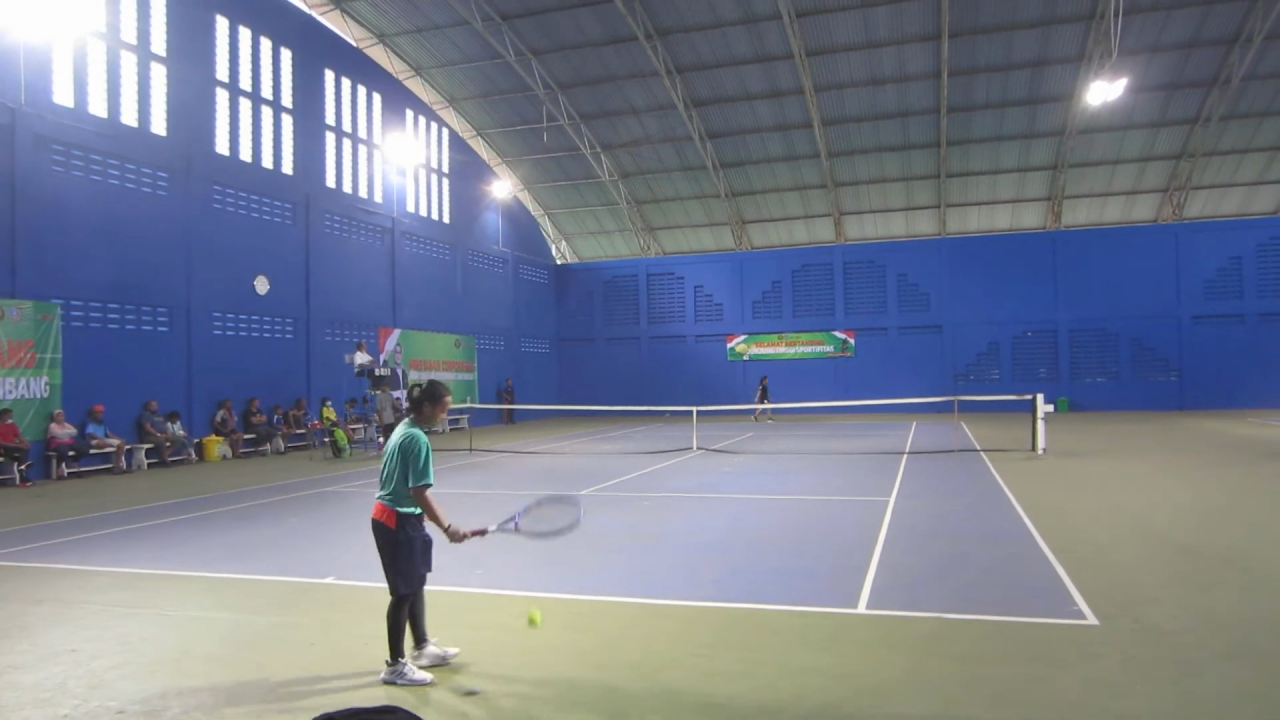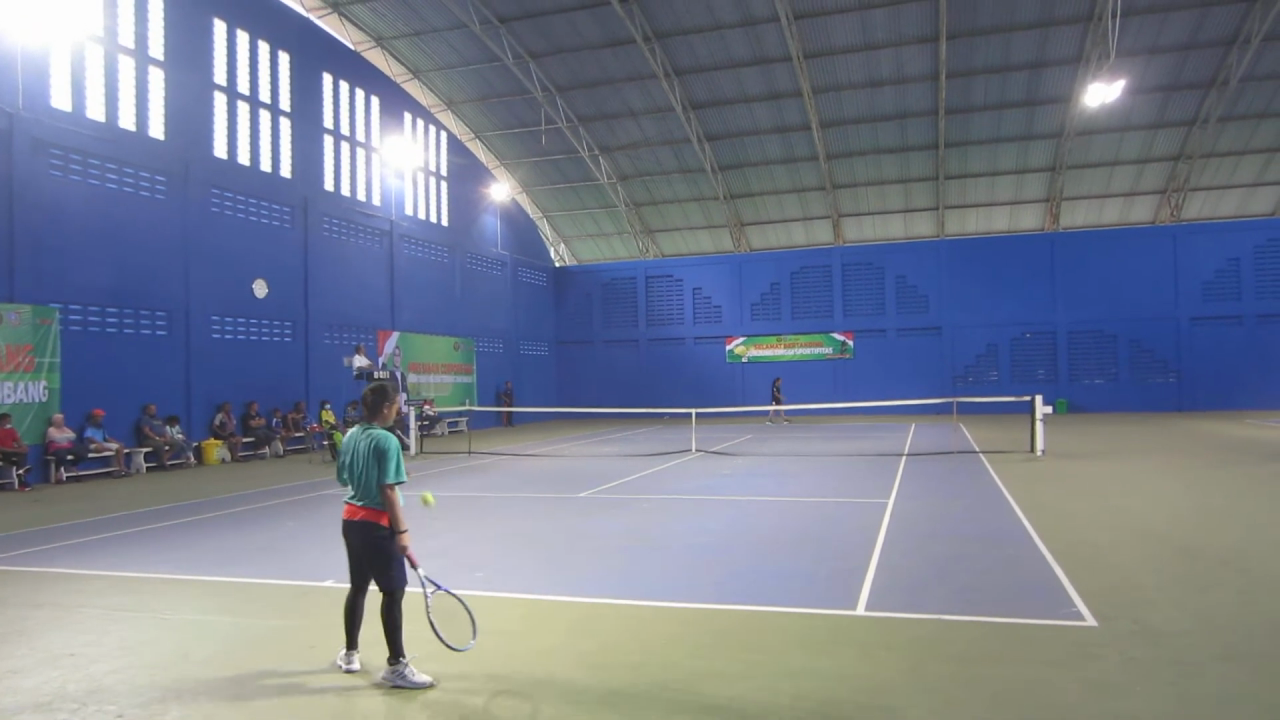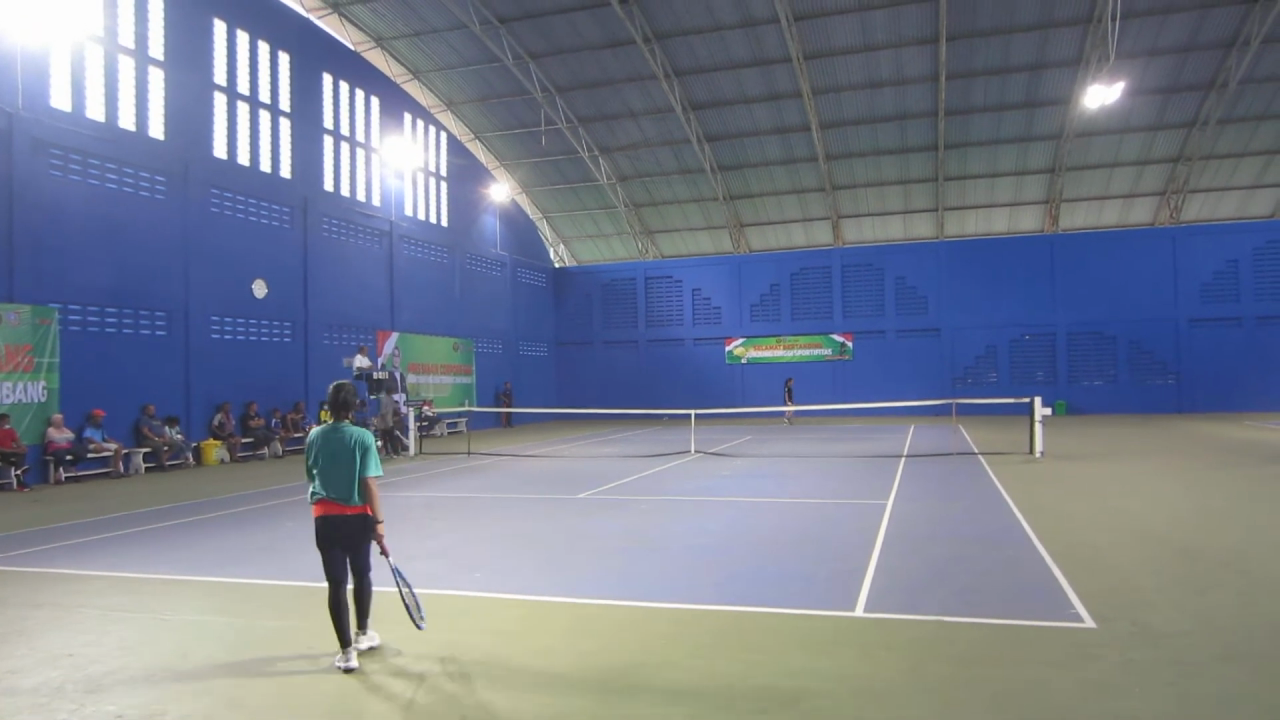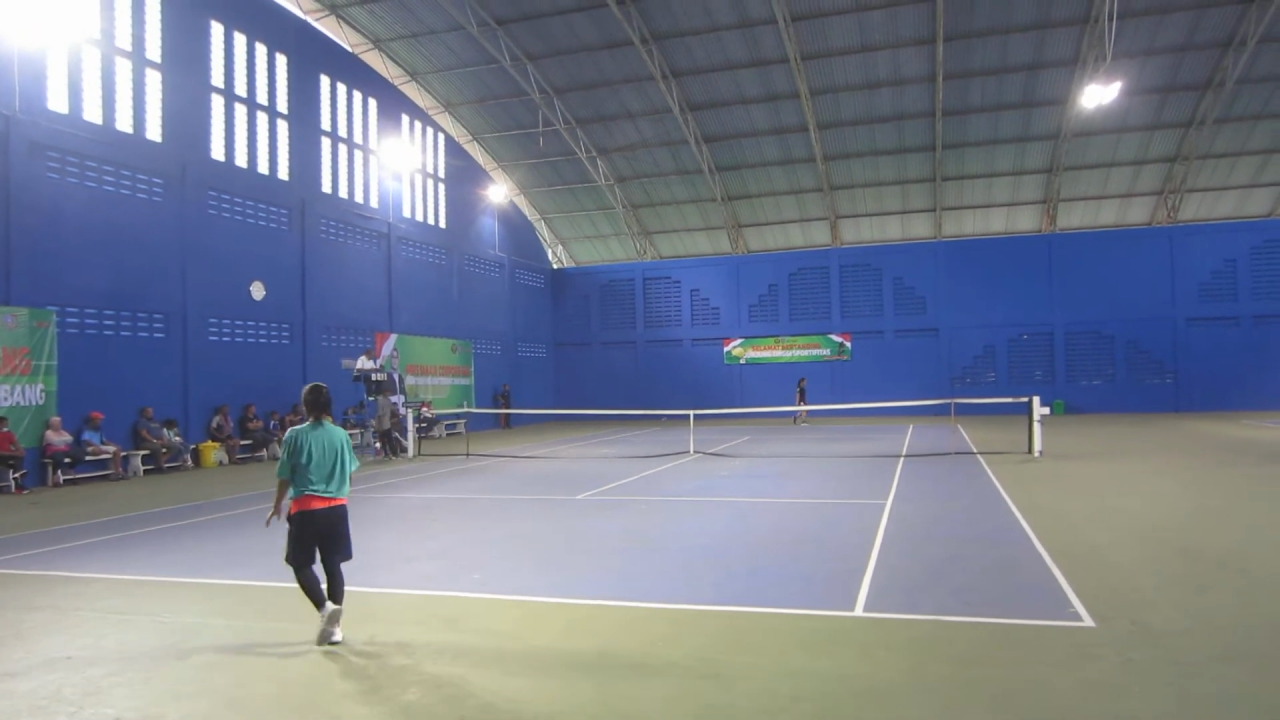
dt=0.4s
person 1, frame 1
left shoulder: (404, 430)
right shoulder: (417, 439)
right elbow: (419, 493)
left wrist: (425, 513)
right wrist: (447, 527)
left hip: (402, 517)
right hip: (398, 522)
left knee: (415, 584)
right knee: (404, 592)
left ankle: (422, 647)
right ankle: (395, 665)
person 1, frame 2
left shoulder: (351, 436)
right shoulder: (385, 440)
right elbow: (388, 490)
right wrist: (402, 531)
left hip: (351, 518)
right hip: (375, 521)
left knee: (358, 586)
right knee: (393, 591)
left ankle: (350, 653)
right ankle: (396, 665)
person 1, frame 3
left shoulder: (315, 436)
right shoulder: (363, 437)
left elbow: (311, 476)
right elbow: (369, 483)
right wrist: (378, 521)
left hip: (325, 516)
right hip: (357, 516)
left knee: (336, 583)
right knee: (361, 575)
left ankle: (346, 652)
right ankle: (362, 634)
person 1, frame 4
left shoulder: (295, 435)
right shoulder: (341, 435)
left elbow: (285, 478)
right elbow: (348, 475)
left wrist: (277, 505)
left hip: (306, 509)
right hip: (336, 508)
left knee: (301, 565)
right knee: (333, 566)
left ankle: (326, 608)
right ankle: (333, 625)
